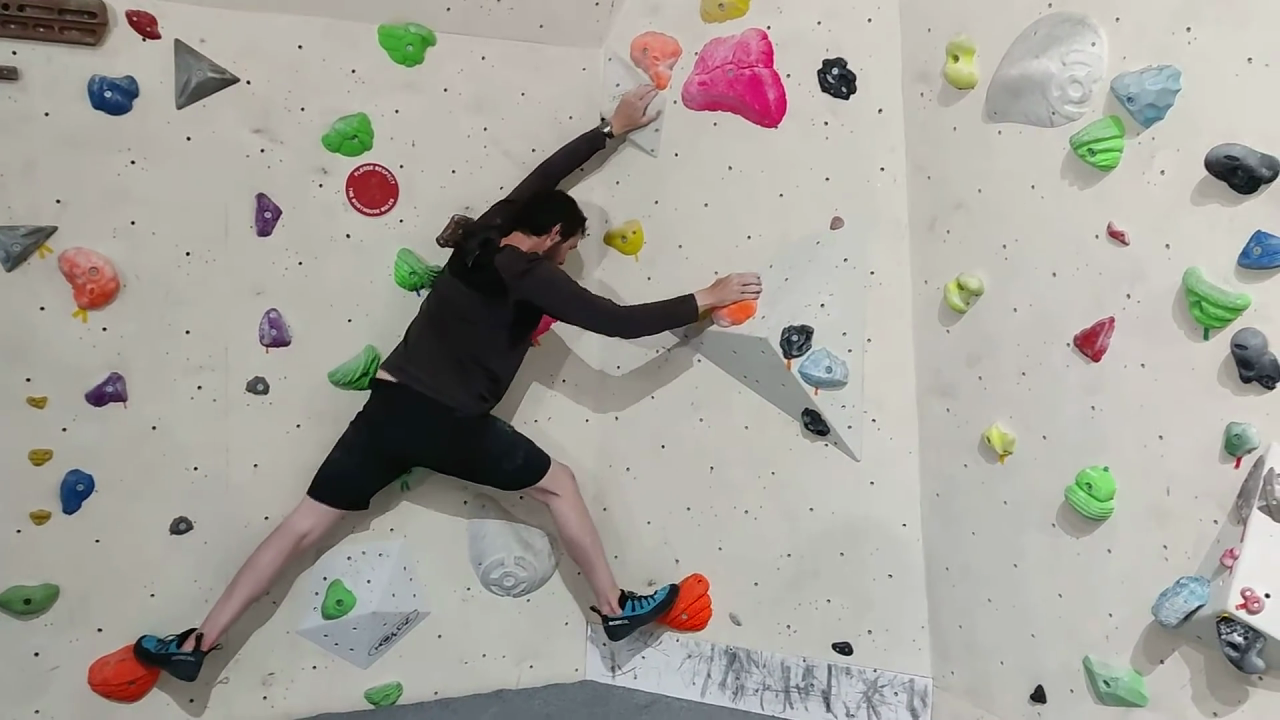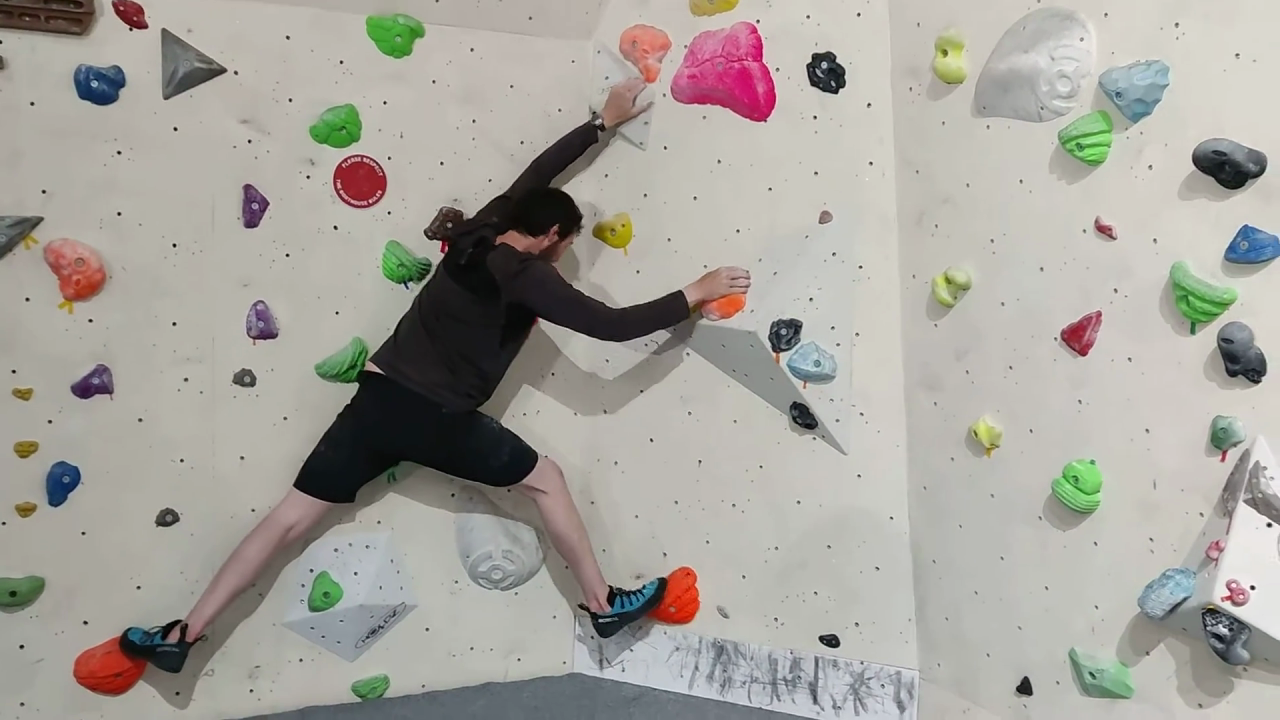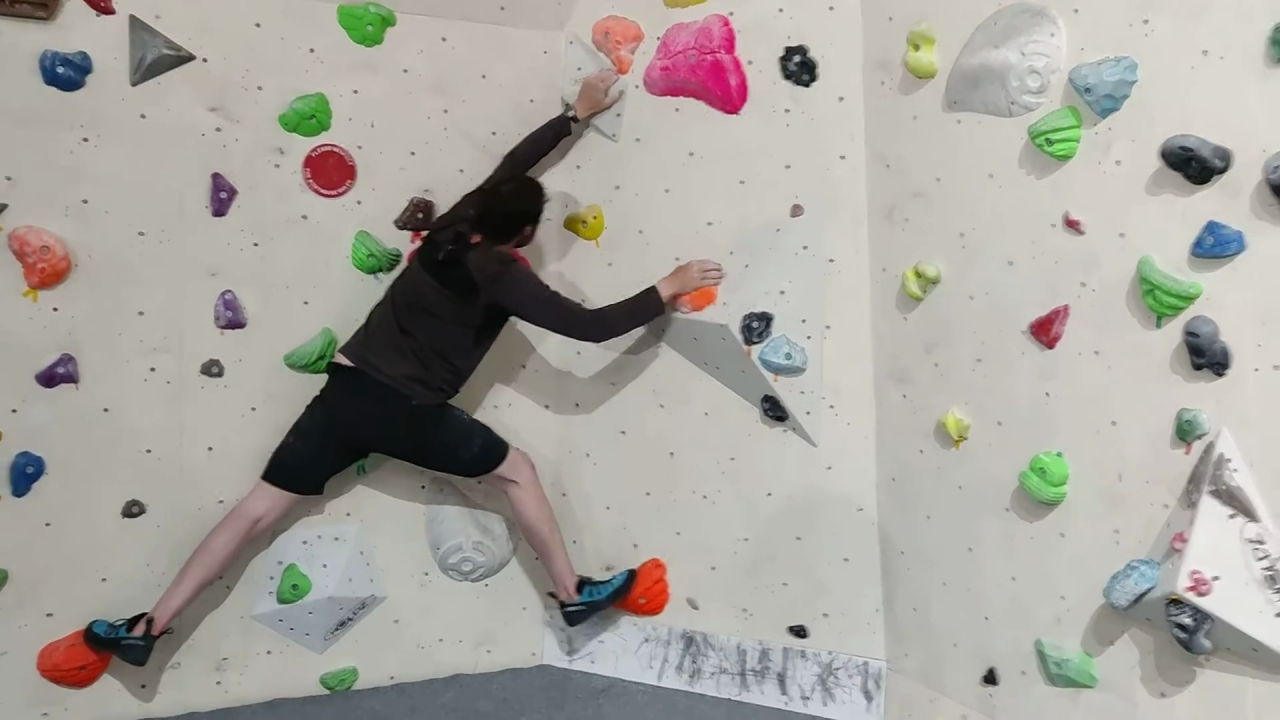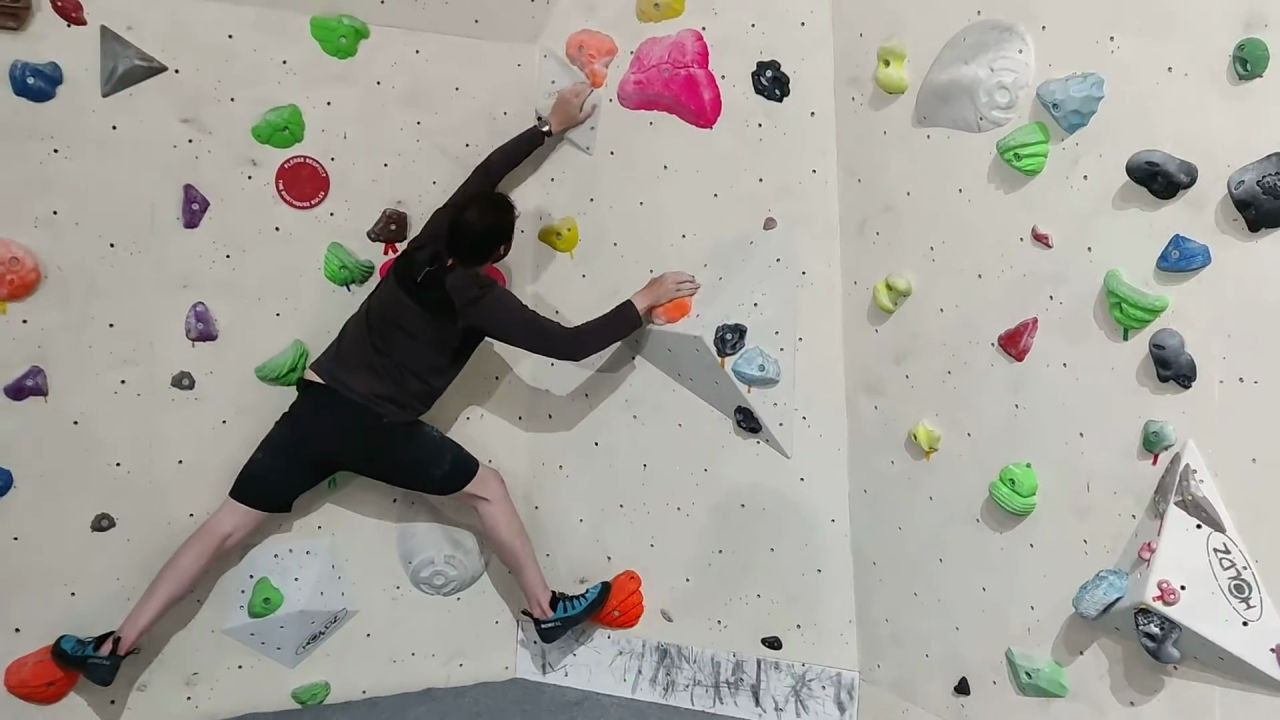
dt=0.3s
person 1, frame 1
left shoulder: (483, 235)
right shoulder: (532, 276)
left elbow: (542, 176)
right elbow: (623, 322)
left wrist: (610, 129)
right wrist: (705, 298)
left hip: (389, 407)
right hip: (450, 426)
left knee: (302, 526)
right knee: (559, 484)
left ankle: (196, 644)
right ankle: (614, 608)
person 1, frame 2
left shoulder: (478, 232)
right shoulder: (525, 276)
left elbow: (537, 171)
right elbow: (615, 325)
left wrist: (602, 122)
right wrist: (695, 294)
left hip: (376, 402)
right hip: (437, 421)
left knee: (288, 518)
right knee: (547, 480)
left ankle: (182, 635)
right ankle: (602, 604)
person 1, frame 3
left shoulder: (454, 224)
right shoulder: (502, 277)
left elbow: (512, 163)
right elbow: (592, 325)
left wrist: (576, 114)
right wrist: (668, 288)
left hip: (345, 392)
right hip: (406, 413)
left knee: (256, 510)
right knee: (519, 471)
left ankle: (149, 627)
right ankle: (572, 594)
person 1, frame 4
left shoulder: (428, 243)
right shoulder: (479, 299)
left elbow: (482, 176)
right elbow: (571, 343)
left wrist: (549, 127)
right wrist: (645, 301)
left hip: (315, 409)
right hip: (375, 431)
left knee: (223, 528)
right knee: (487, 488)
left ankle: (113, 647)
right ankle: (545, 609)
